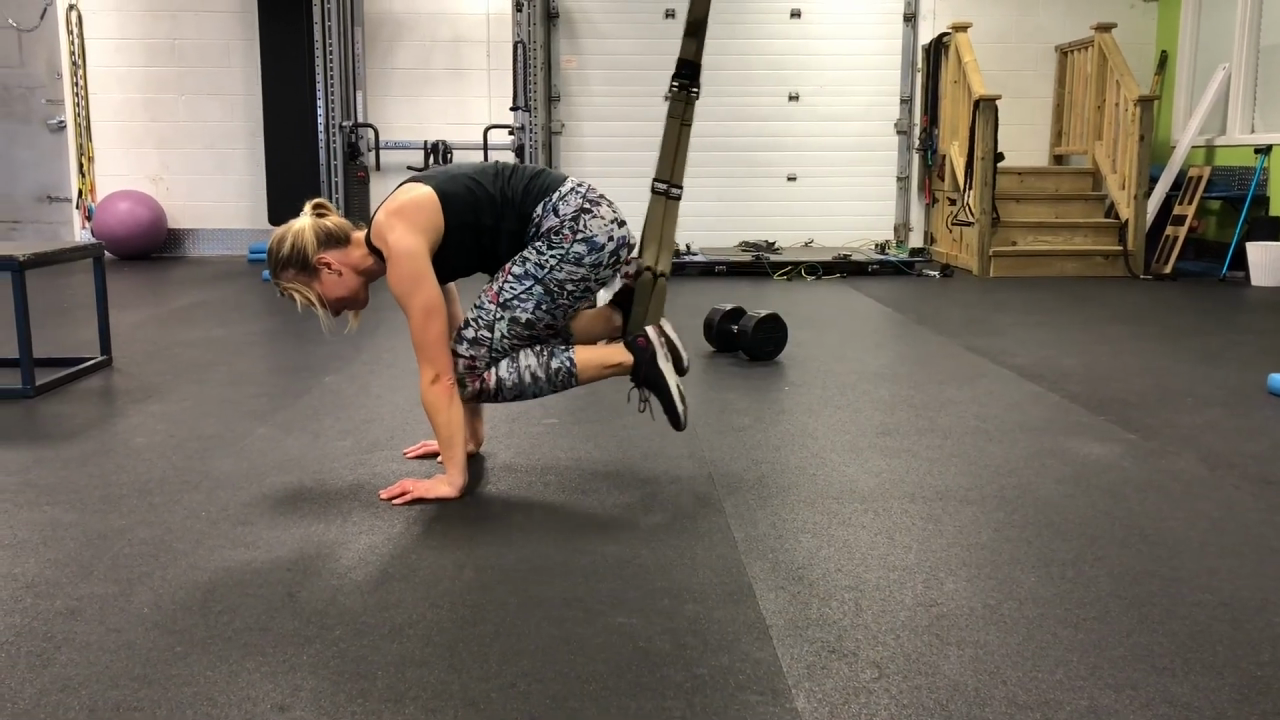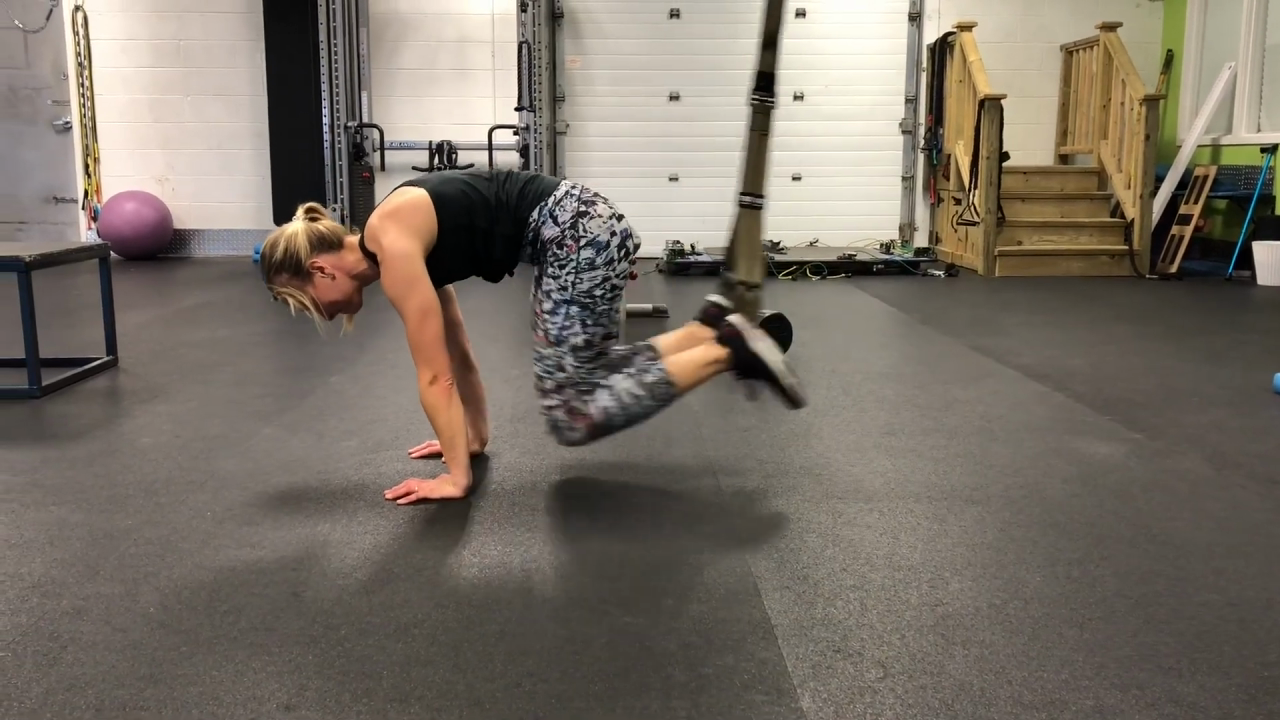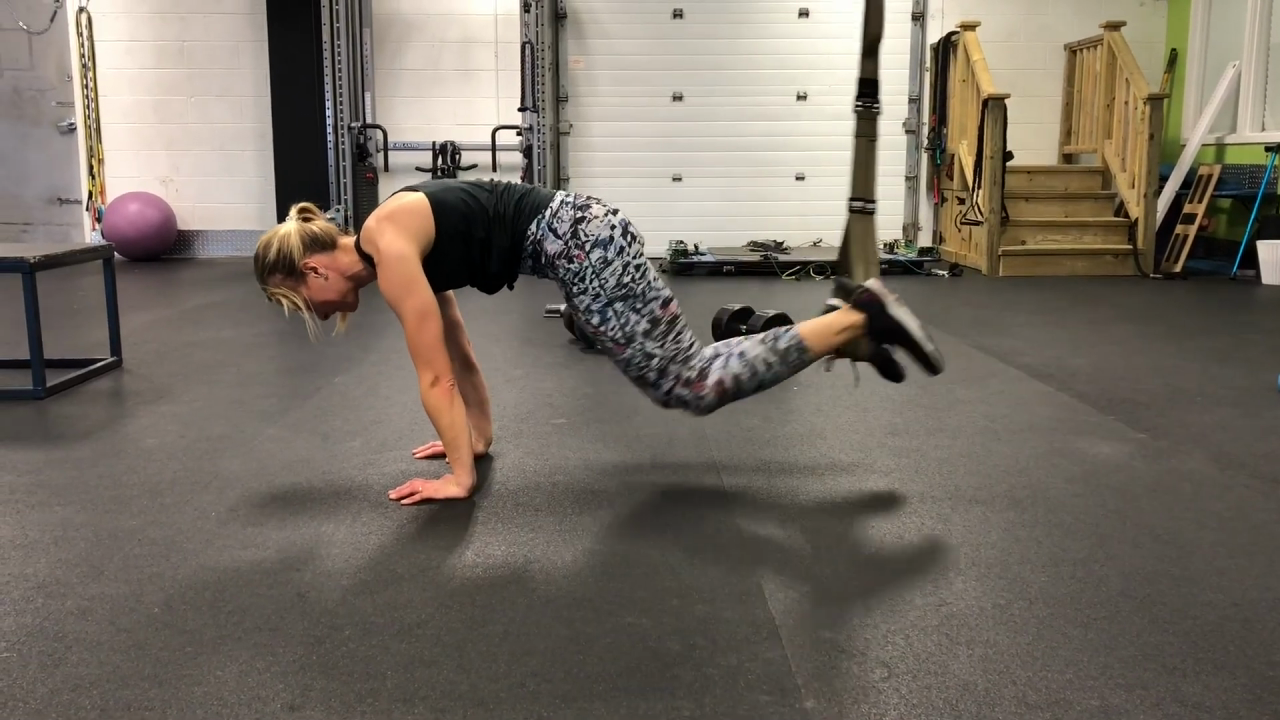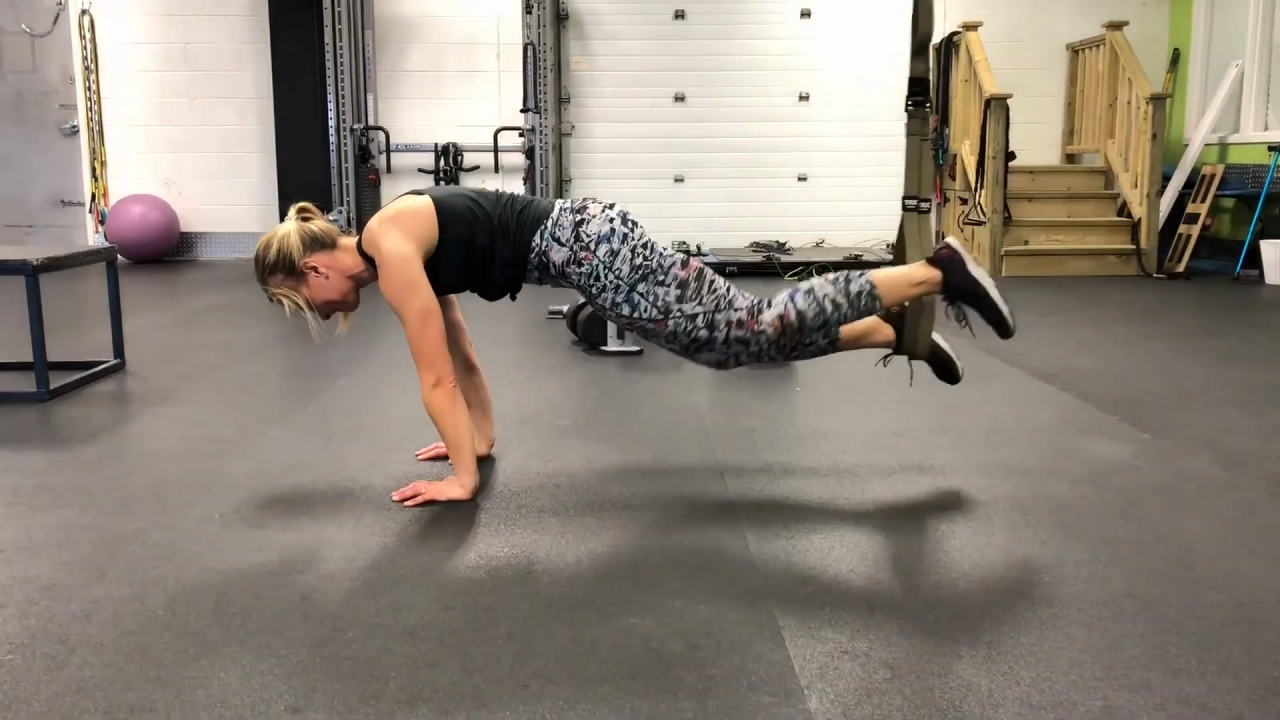
dt=0.3s
person 1, frame 1
left shoulder: (398, 243)
right shoulder: (400, 238)
left elbow: (439, 371)
right elbow: (452, 344)
left wrist: (453, 475)
right wrist: (469, 434)
left hip: (577, 227)
right hip: (581, 224)
left knee: (472, 372)
right knee: (505, 352)
left ankle: (631, 356)
right ankle: (620, 320)
person 1, frame 2
left shoulder: (390, 245)
right shoulder: (407, 245)
left elbow: (435, 375)
right elbow: (455, 352)
left wrist: (456, 477)
right wrist: (473, 437)
left hip: (577, 229)
right hip: (582, 229)
left knee: (575, 415)
right knee: (581, 384)
left ankle: (724, 352)
right ankle: (711, 330)
person 1, frame 3
left shoulder: (388, 247)
right shoulder: (405, 250)
left elbow: (435, 377)
right elbow: (458, 355)
left wrist: (460, 476)
right wrist: (478, 437)
left hip: (578, 240)
right hip: (576, 239)
left knee: (692, 382)
right knee: (683, 371)
left ankle: (860, 316)
right ankle: (841, 332)
person 1, frame 4
left shoulder: (388, 249)
right shoulder: (408, 249)
left elbow: (437, 378)
right elbow: (460, 356)
left wrist: (463, 477)
right wrist: (480, 438)
left hip: (585, 245)
right hip: (585, 242)
left knee: (750, 328)
right knee: (742, 335)
left ankle: (936, 275)
right ankle: (896, 335)
